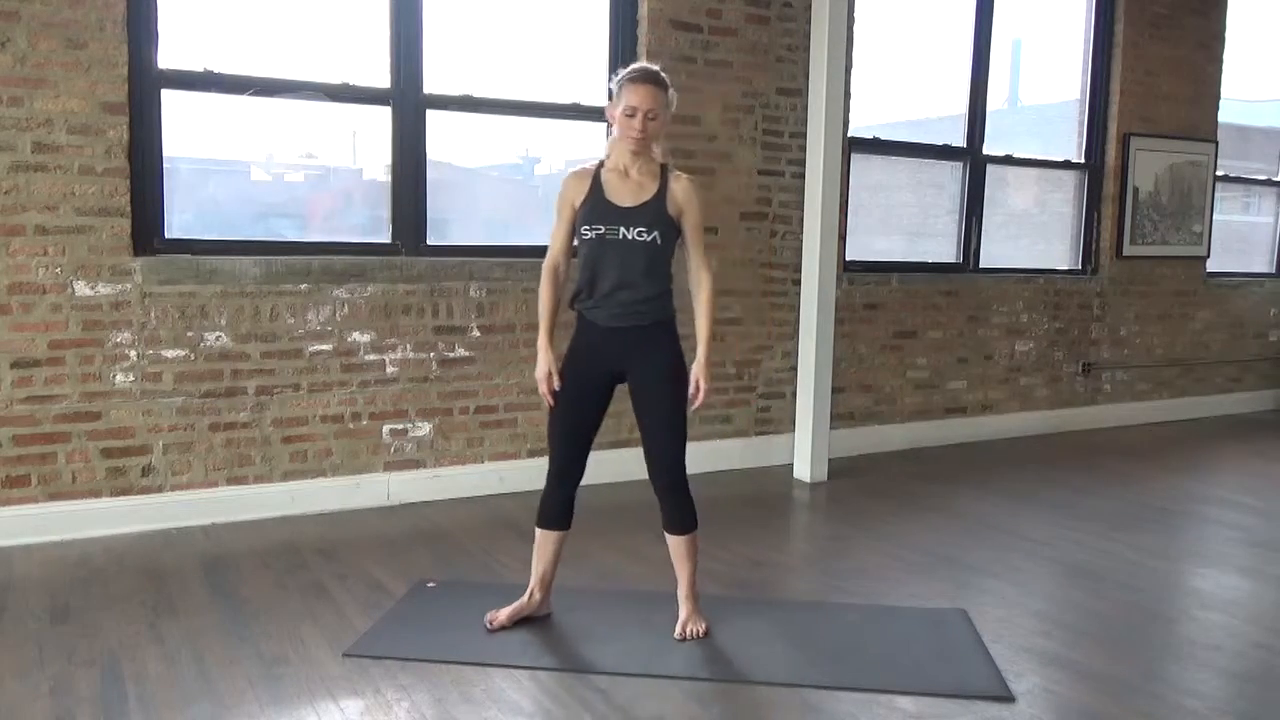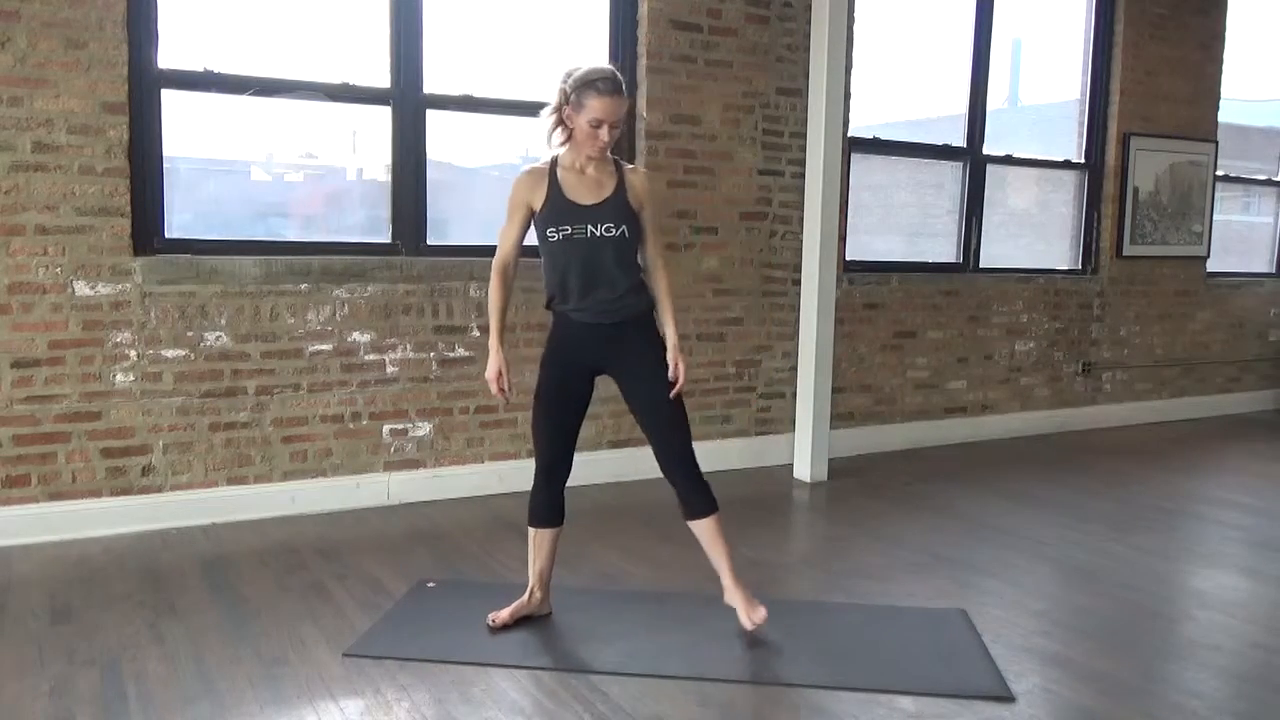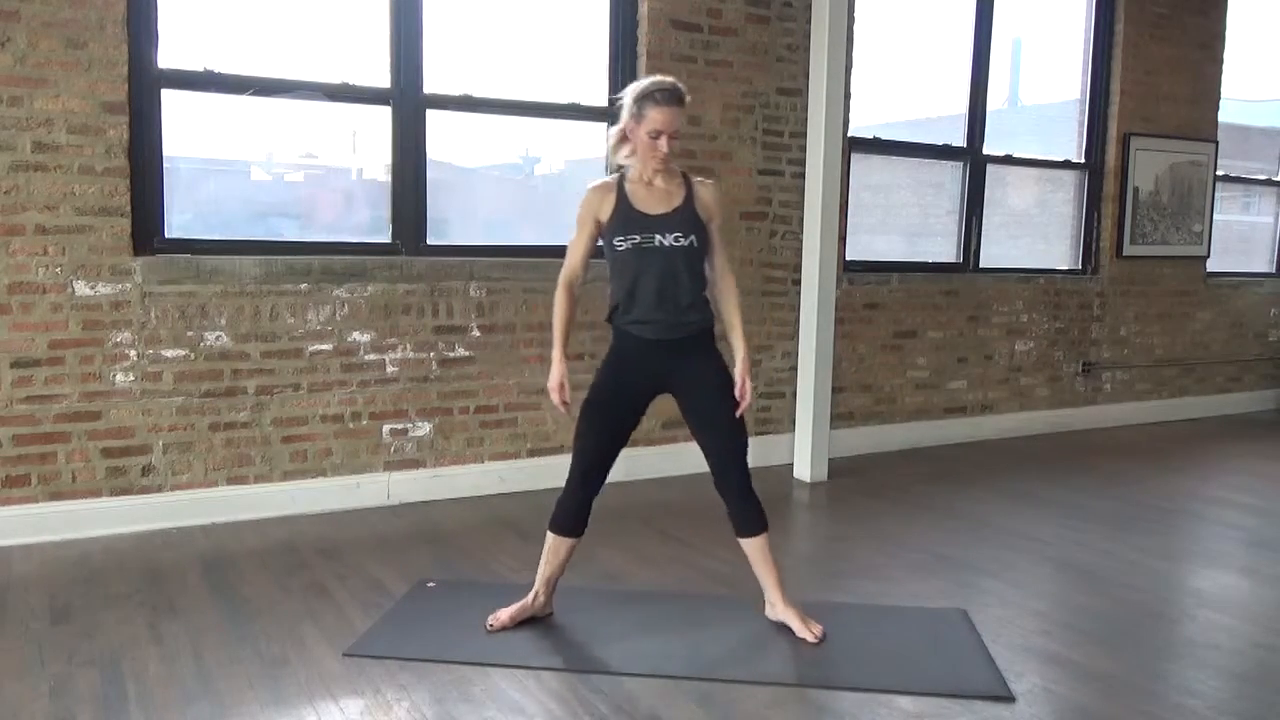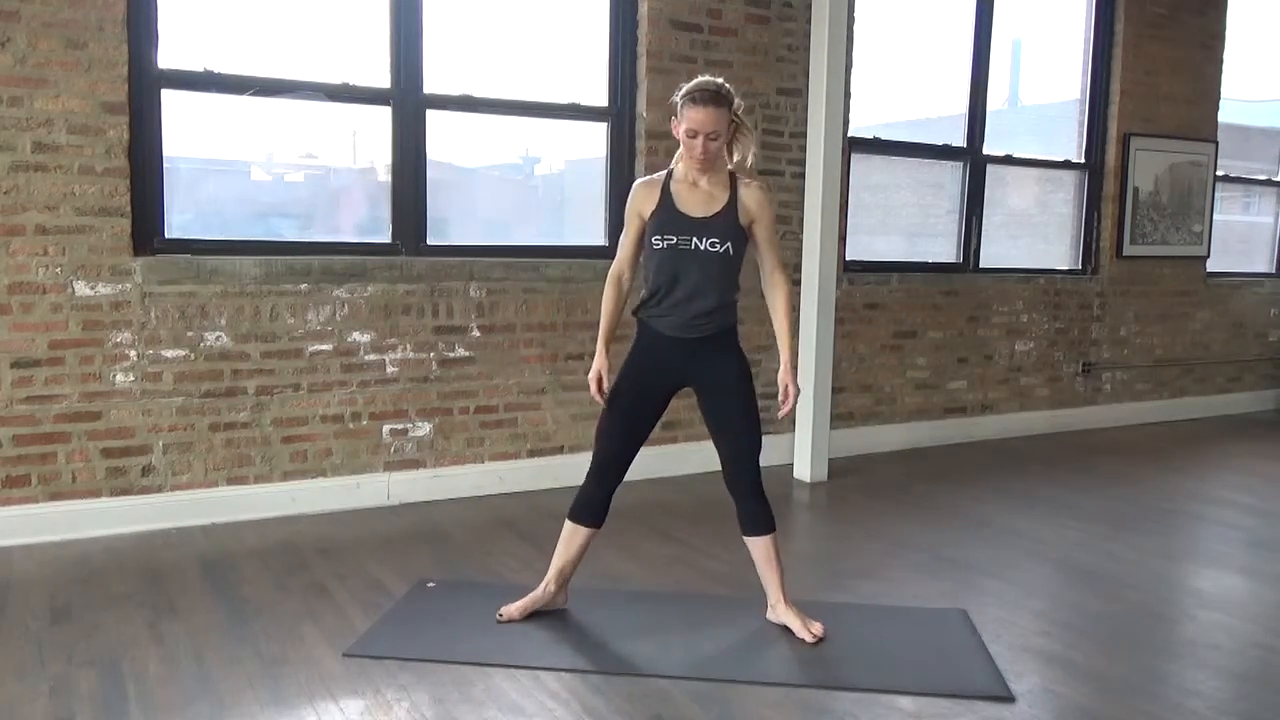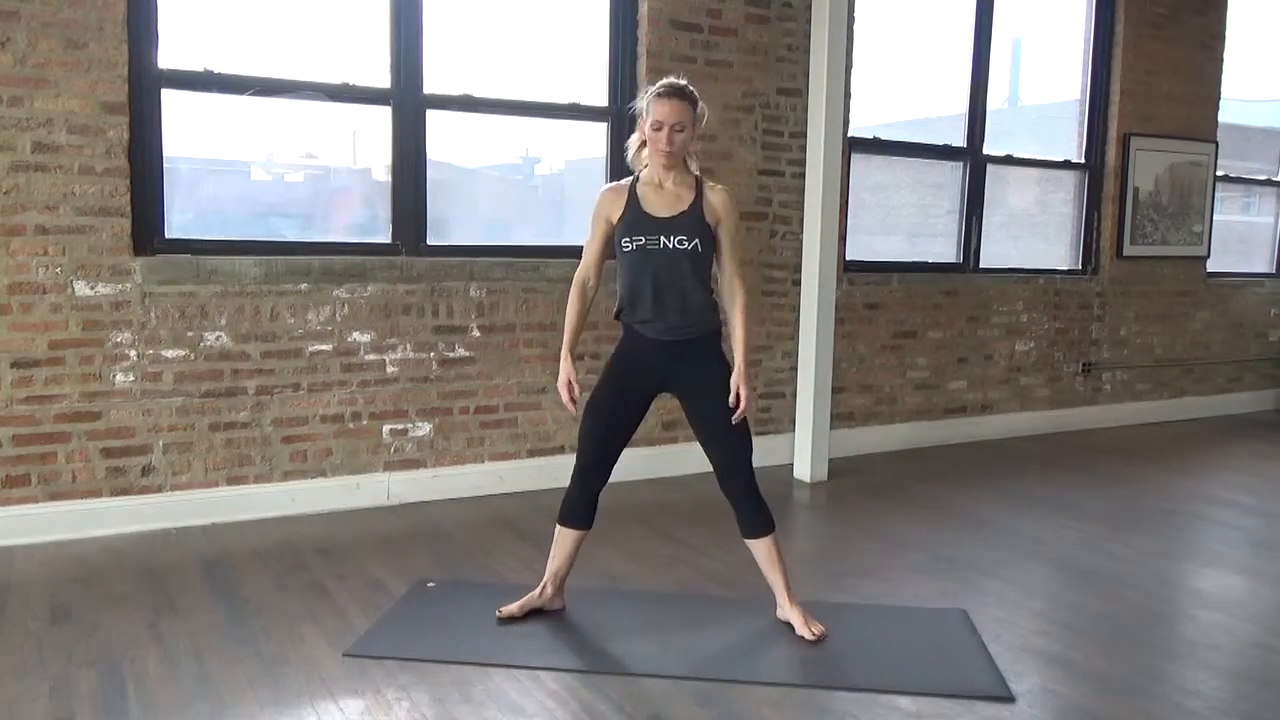
dt=0.4s
person 1, frame 1
left shoulder: (678, 190)
right shoulder: (580, 183)
left elbow: (699, 274)
right elbow: (555, 267)
left wrist: (701, 355)
right wrist: (543, 345)
left hip: (655, 344)
right hip: (592, 341)
left knee: (668, 474)
right knee: (563, 470)
left ankle: (687, 599)
right ankle: (538, 593)
person 1, frame 2
left shoulder: (635, 182)
right shoulder: (534, 183)
left elbow: (653, 262)
right elbow: (503, 266)
left wrist: (672, 339)
right wrist: (495, 346)
left hip: (634, 336)
right hip: (570, 339)
left knee: (680, 462)
right knee: (550, 468)
left ankle: (732, 586)
right ankle: (535, 594)
person 1, frame 3
left shoulder: (704, 194)
right shoulder: (602, 198)
left elbow: (722, 277)
right elbow: (571, 280)
left wrist: (741, 355)
right wrist: (559, 357)
left hip: (696, 355)
right hip: (632, 353)
left knee: (733, 479)
right knee: (583, 477)
left ankle: (777, 601)
right ankle: (539, 595)
person 1, frame 4
left shoulder: (750, 198)
right shoulder: (648, 192)
left elbow: (773, 279)
right elbow: (621, 273)
left wrist: (786, 360)
right wrist: (601, 349)
left hip: (718, 352)
right hip: (654, 348)
left knee: (745, 477)
right knee: (604, 470)
left ankle: (778, 602)
right ankle: (552, 587)
person 1, frame 5
left shoulder: (715, 199)
right shoulder: (614, 198)
left elbow: (733, 286)
right elbow: (585, 279)
left wrist: (740, 365)
right wrist: (566, 357)
left hip: (700, 354)
right hip: (636, 352)
left knee: (738, 479)
right knee: (587, 472)
left ankle: (786, 601)
right ankle: (550, 589)
